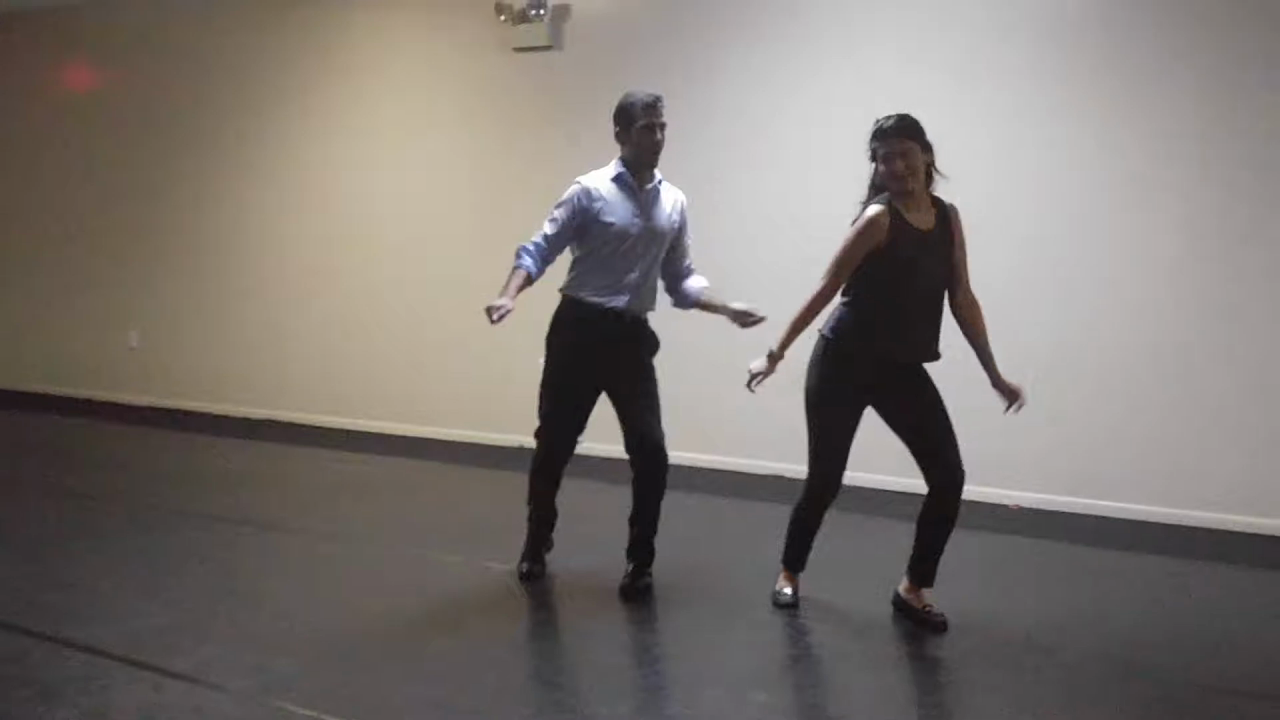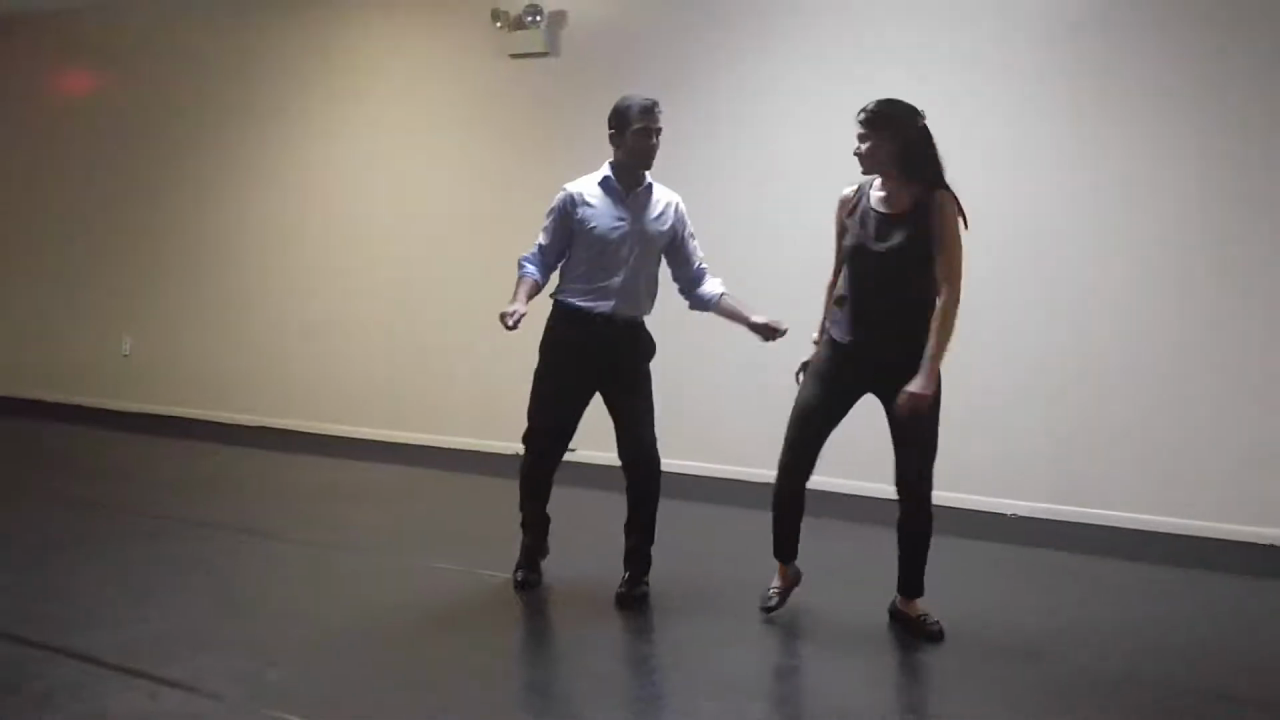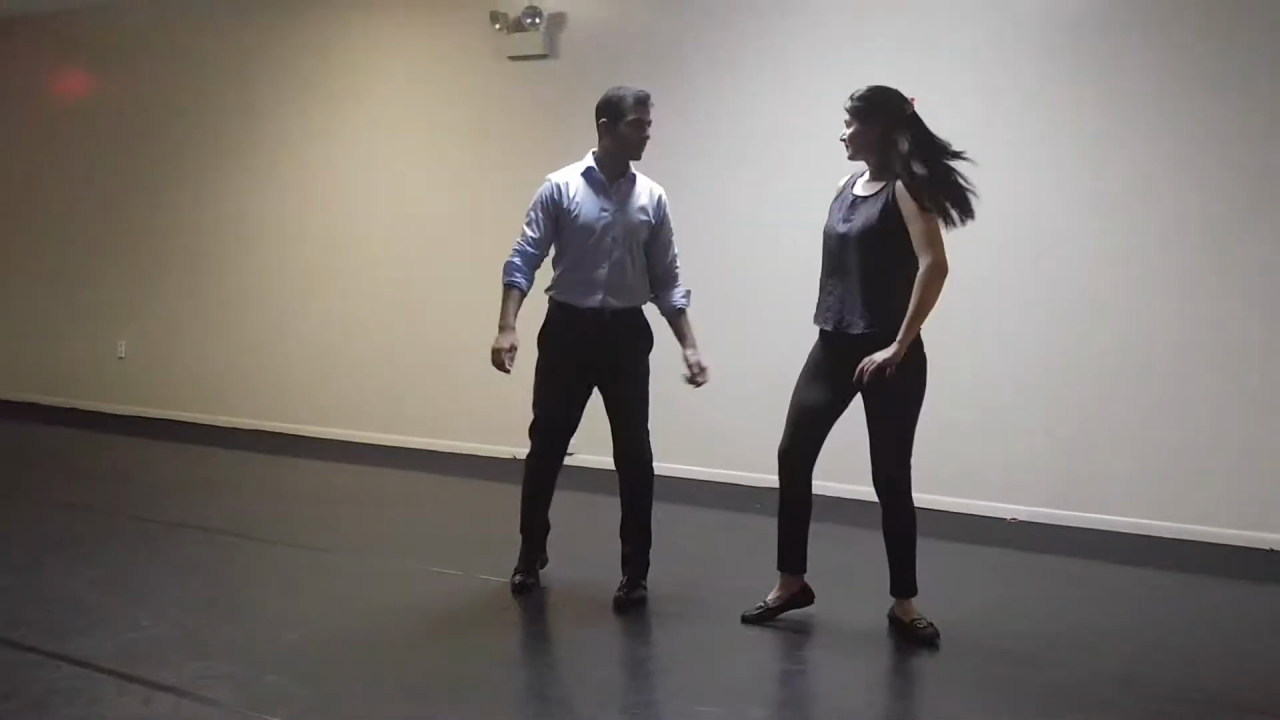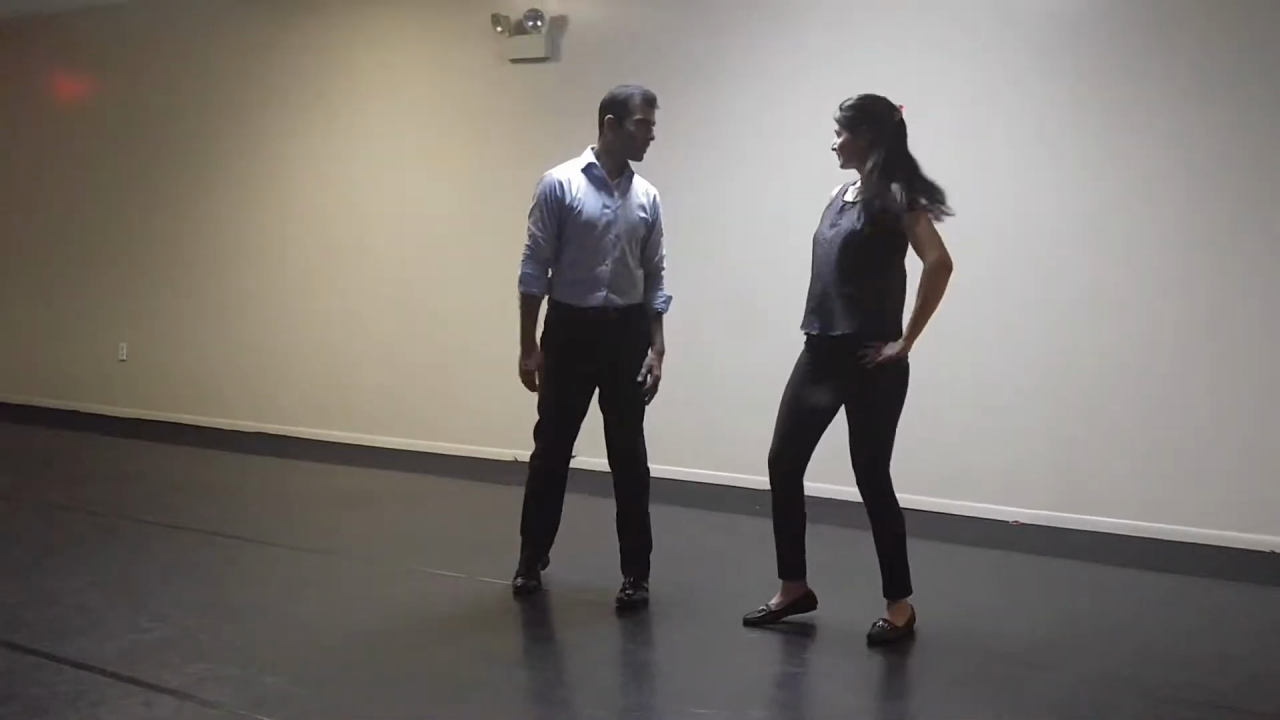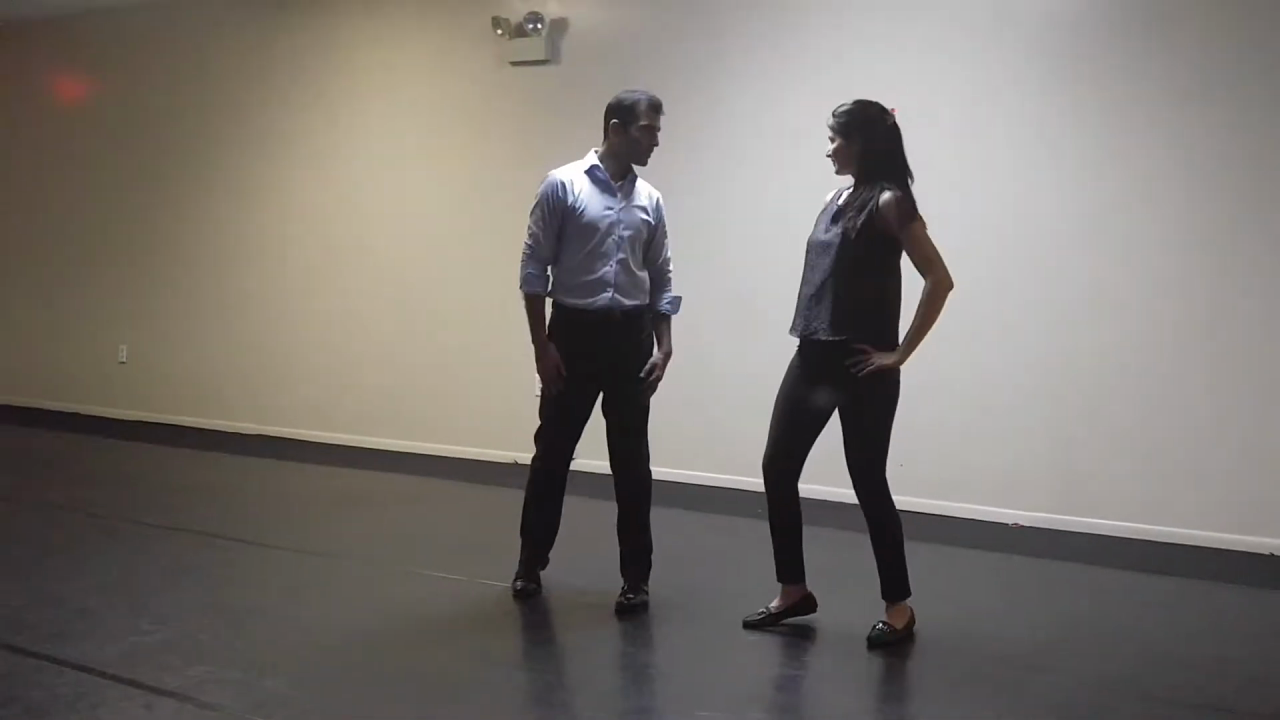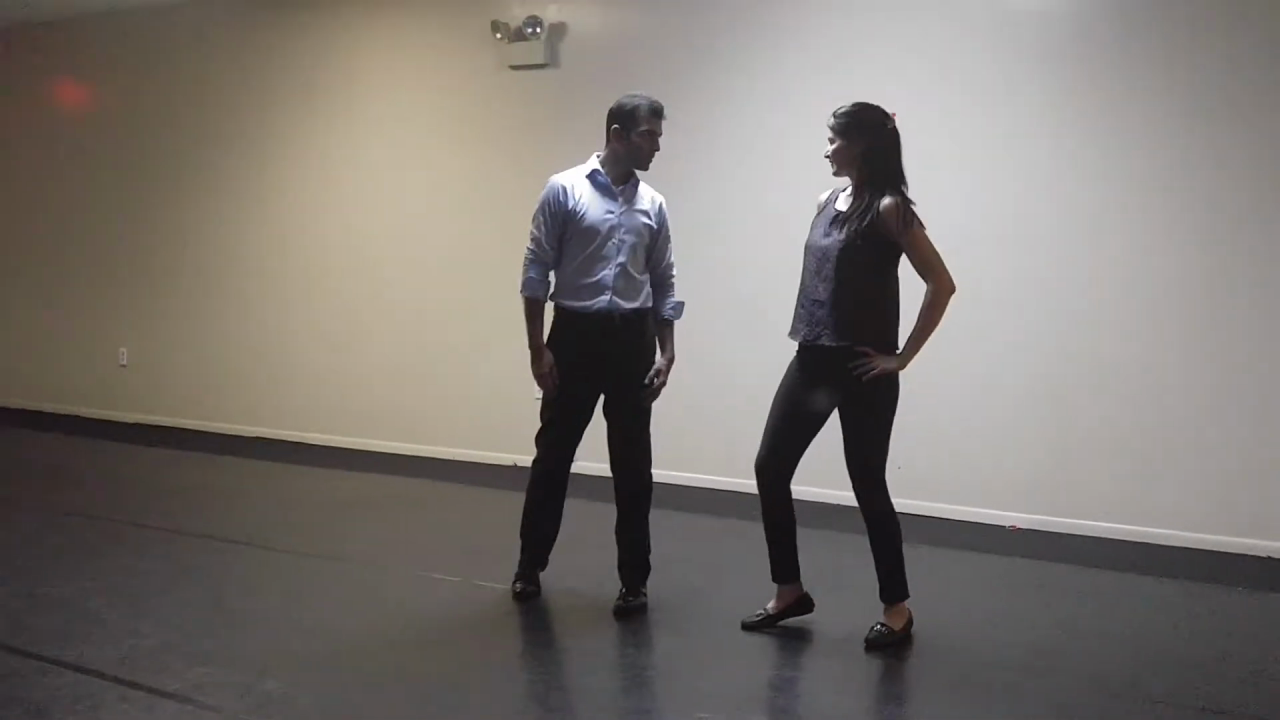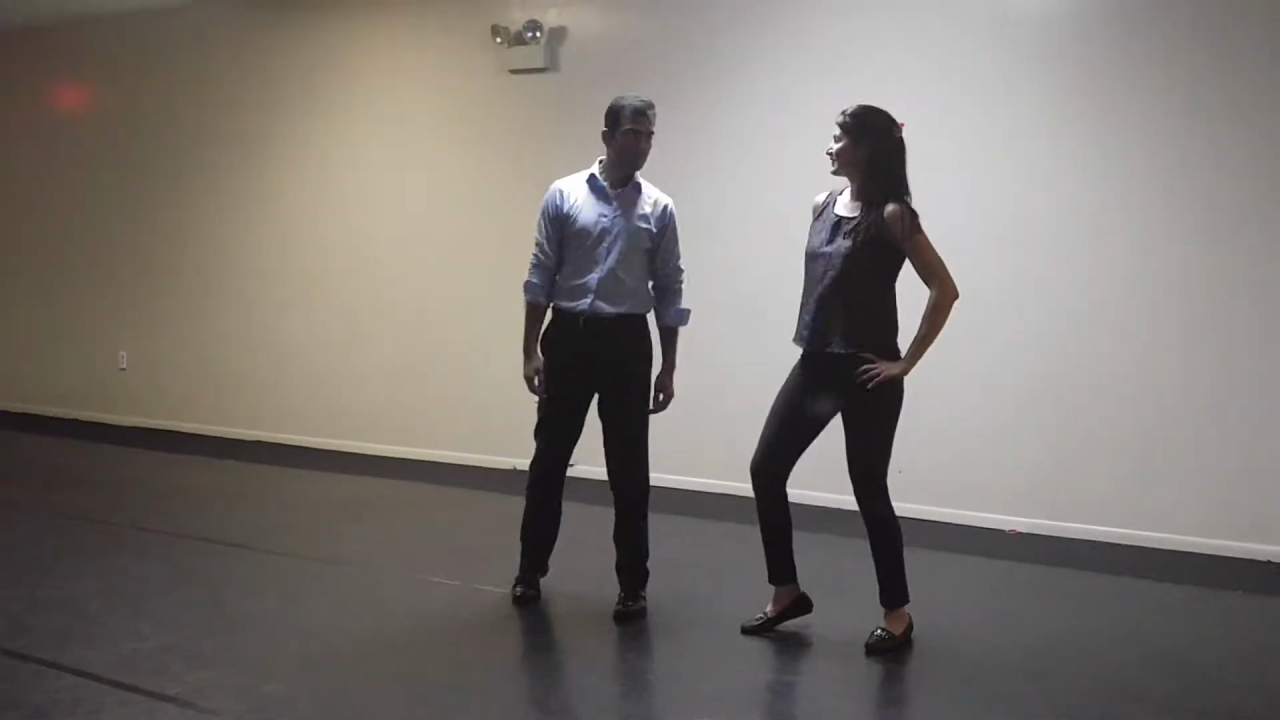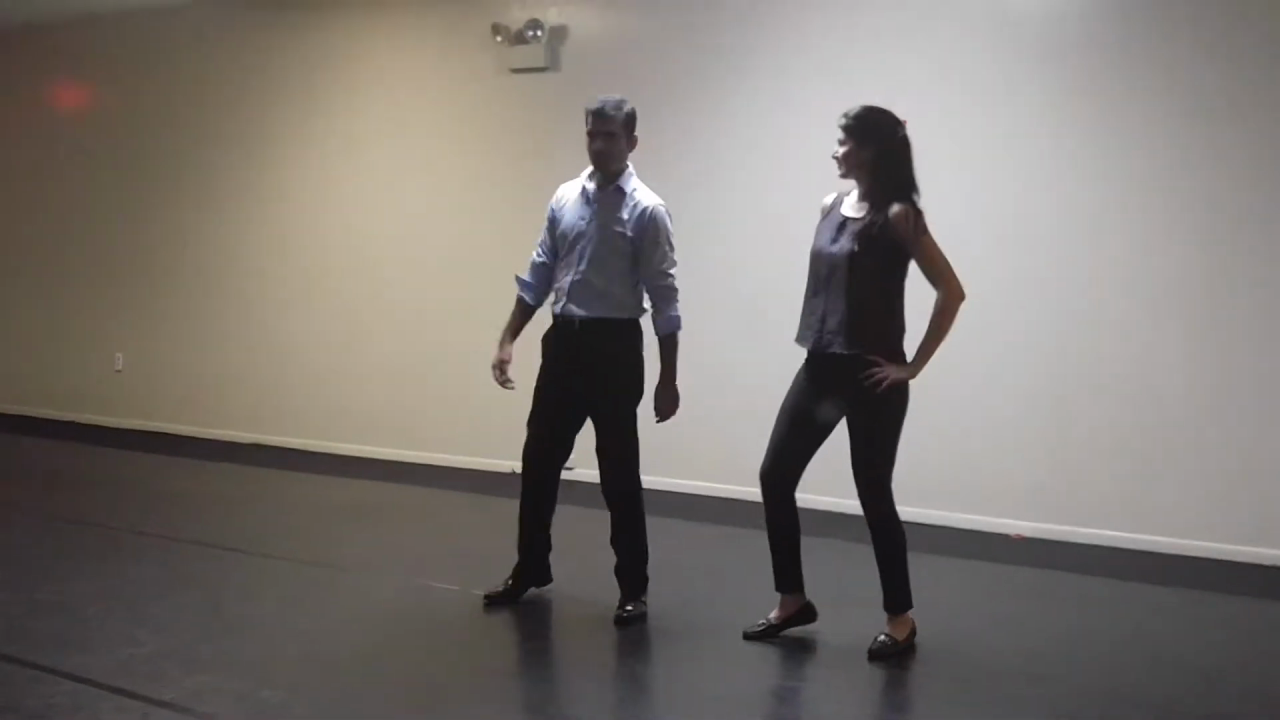
dt=0.2s
person 1, frame 1
left shoulder: (947, 218)
right shoulder: (878, 217)
left elbow: (962, 298)
right elbow: (826, 289)
left wrist: (993, 372)
right wrist: (776, 353)
left hip: (902, 369)
right hip: (844, 362)
left knee: (949, 478)
right knee: (825, 481)
left ankle: (913, 588)
right ankle: (789, 572)
person 1, frame 2
left shoulder: (937, 203)
right shoulder: (853, 203)
left elbow: (948, 293)
left wrist: (929, 373)
right wrist: (818, 343)
left hip: (905, 362)
right hip: (844, 354)
left knee: (915, 485)
right knee: (793, 464)
left ankle: (907, 599)
right ankle: (785, 568)
person 1, frame 3
left shoulder: (907, 188)
right shoulder: (846, 188)
left elbow: (934, 267)
left wrist: (899, 346)
left hip: (888, 354)
right hip: (834, 346)
left knee: (890, 479)
right knee: (792, 457)
left ankle: (904, 601)
right ankle: (792, 583)
person 1, frame 4
left shoulder: (893, 194)
right shoulder: (841, 195)
left elbow: (939, 263)
left wrist: (904, 341)
right wrist: (820, 341)
left hip: (871, 359)
right hip: (821, 352)
left knee: (872, 480)
right knee: (782, 464)
left ankle: (899, 604)
right ankle: (794, 587)
person 1, frame 5
left shoulder: (888, 201)
right shoulder: (836, 200)
left elbow: (939, 279)
left wrist: (901, 352)
right wrist: (812, 346)
left hip: (860, 364)
right hip: (812, 356)
left knee: (869, 483)
right knee: (777, 468)
left ankle: (899, 605)
right ankle: (793, 590)
person 1, frame 6
left shoulder: (888, 208)
right shoulder: (827, 202)
left elbow: (942, 285)
left wrist: (903, 356)
right wrist: (810, 348)
left hip: (861, 368)
right hip: (811, 361)
left knee: (868, 486)
right knee: (770, 469)
left ankle: (896, 607)
right ankle: (789, 590)
person 1, frame 7
left shoulder: (892, 215)
right shoulder: (823, 205)
left elbow: (945, 290)
left wrist: (907, 362)
right wrist: (814, 344)
left hip: (865, 374)
right hip: (814, 366)
left knee: (869, 492)
right knee: (765, 470)
left ankle: (896, 613)
right ankle: (786, 592)
person 1, frame 8
left shoulder: (898, 215)
right shoulder: (831, 206)
left elbow: (951, 292)
left wrist: (914, 365)
left hip: (872, 375)
right hip: (820, 368)
left knee: (874, 496)
right knee: (774, 476)
left ankle: (899, 618)
right ankle: (792, 601)
person 2, frame 1
left shoulder: (673, 203)
right shoulder: (590, 191)
left elbow: (681, 277)
right elbow: (541, 249)
left wrist: (726, 307)
right wrist: (509, 295)
left hip: (633, 337)
right hip: (581, 330)
left knee: (650, 454)
right knee: (554, 444)
left ankle: (640, 561)
right ankle: (536, 546)
person 2, frame 2
left shoulder: (669, 208)
right shoulder: (577, 197)
left elbow: (697, 281)
right elbow: (541, 258)
left wrist: (750, 320)
right wrist: (520, 301)
left hip: (628, 341)
right hip: (572, 335)
left knee: (643, 460)
right knee: (542, 449)
left ankle: (636, 569)
right ankle: (531, 553)
person 2, frame 3
left shoulder: (652, 198)
right shoulder: (560, 188)
left elbow: (665, 281)
right elbow: (525, 260)
left wrist: (689, 344)
right wrist: (507, 326)
left hip: (625, 335)
right hip: (567, 330)
left knee: (634, 457)
right knee: (546, 449)
left ankle: (634, 573)
right ankle: (530, 558)
person 2, frame 4
left shoulder: (647, 197)
right shoulder: (559, 184)
left elbow: (654, 281)
right elbow: (535, 268)
left wrist: (657, 349)
right wrist: (529, 345)
left hip: (626, 333)
right hip: (569, 330)
left knee: (629, 457)
right knee: (551, 449)
left ankle: (636, 573)
right ankle: (532, 559)
person 2, frame 5
left shoulder: (650, 199)
right shoulder: (562, 185)
left elbow: (660, 280)
right elbow: (534, 268)
left wrist: (663, 345)
right wrist: (541, 343)
left hip: (630, 335)
right hip: (574, 331)
left knee: (632, 460)
right knee: (553, 450)
left ankle: (636, 577)
right ankle: (531, 563)
person 2, frame 6
left shoulder: (653, 205)
right shoulder: (563, 190)
left elbow: (663, 284)
right elbow: (536, 273)
left wrist: (666, 352)
right wrist: (537, 347)
left hip: (632, 339)
right hip: (575, 335)
left knee: (633, 464)
right knee: (553, 453)
left ankle: (634, 579)
right ankle: (531, 565)
person 2, frame 7
left shoulder: (659, 209)
right shoulder: (564, 195)
left elbow: (670, 292)
right elbow: (540, 278)
left wrist: (668, 366)
right wrist: (531, 348)
left hip: (627, 342)
right hip: (567, 337)
left knee: (629, 468)
right knee: (550, 457)
left ankle: (633, 583)
right ankle: (531, 569)
person 2, frame 8
left shoulder: (646, 210)
right shoulder: (564, 199)
left elbow: (664, 298)
right elbow: (537, 277)
left wrist: (668, 377)
right wrist: (507, 340)
left hip: (615, 347)
right hip: (562, 342)
left knee: (619, 471)
right knee: (540, 458)
left ankle: (633, 588)
right ankle: (530, 569)
